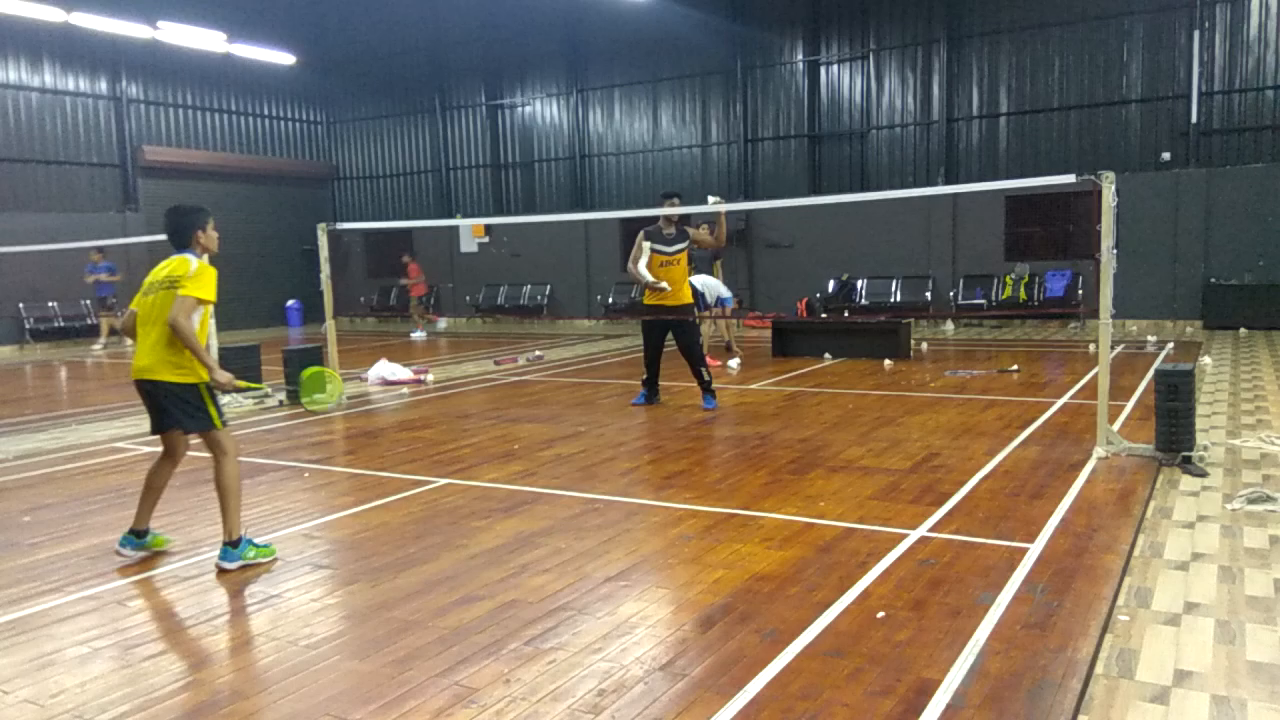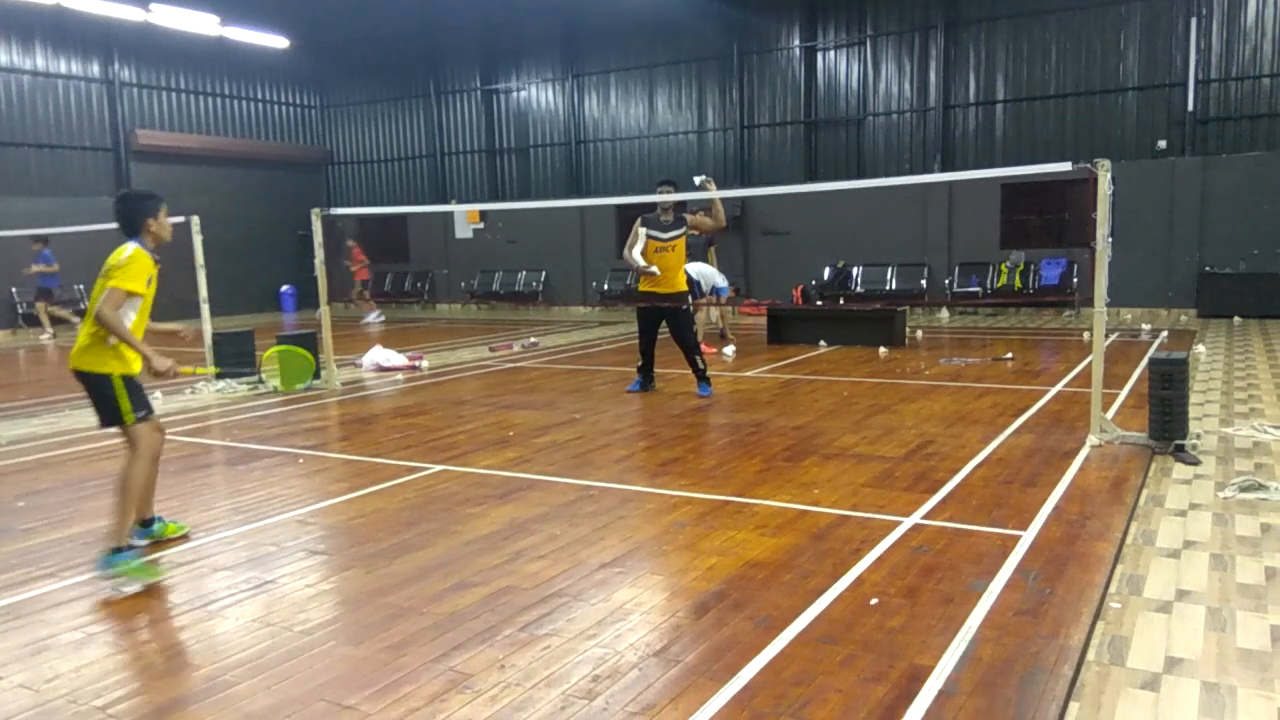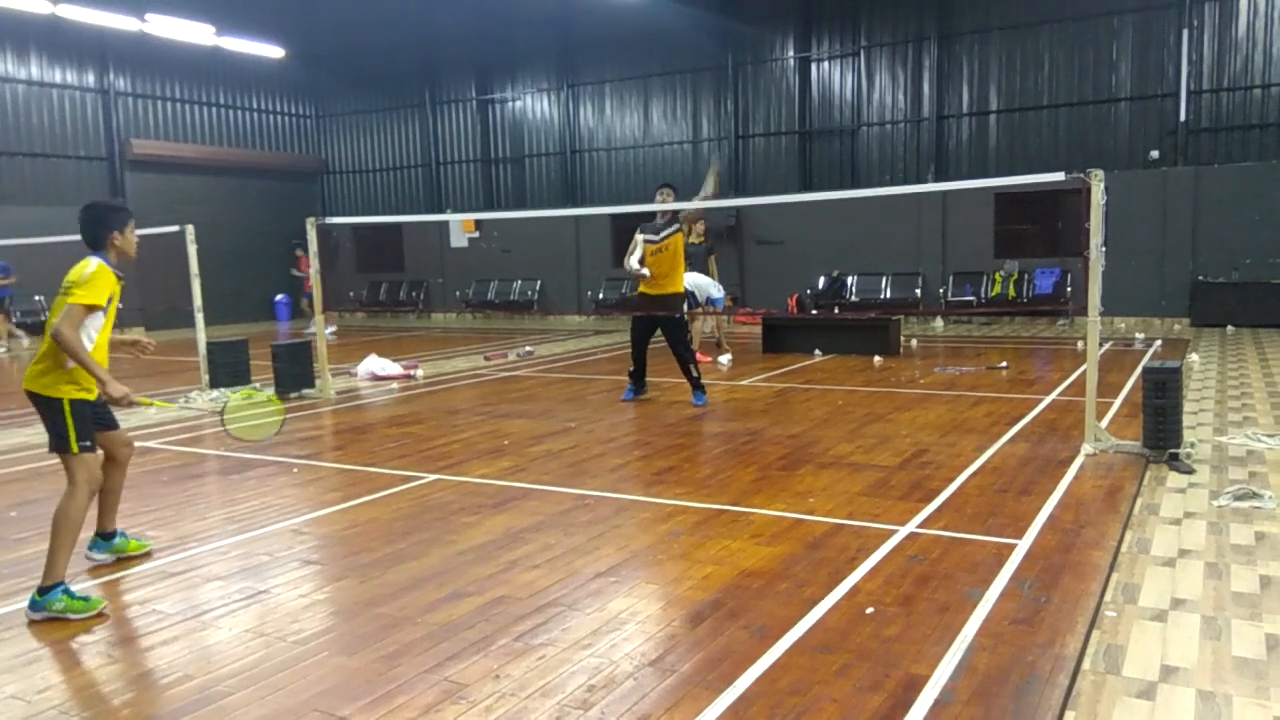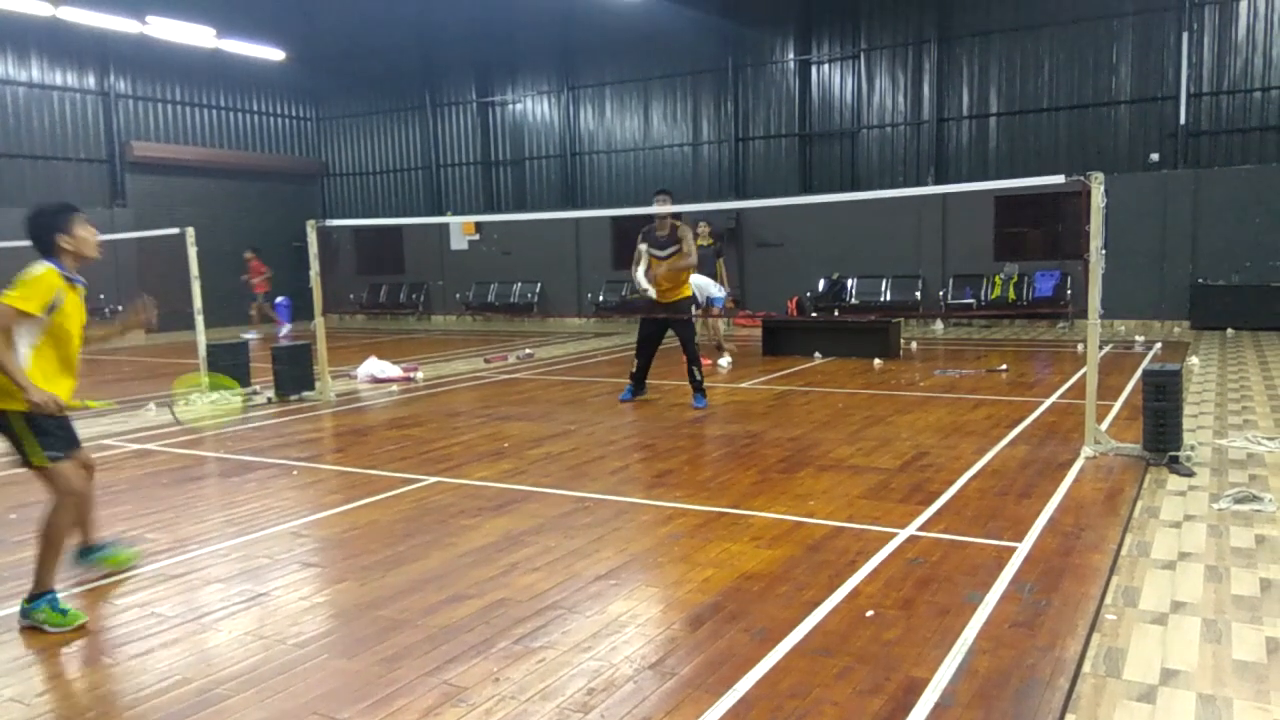
dt=0.4s
person 1, frame 1
left shoulder: (159, 271)
right shoulder: (199, 271)
left elbow: (128, 325)
right elbow: (180, 323)
right wrist: (212, 368)
left hip: (146, 373)
right hip: (180, 375)
left knee: (173, 451)
right knee: (225, 451)
left ankle: (136, 536)
right ankle: (234, 546)
person 1, frame 2
left shoulder: (131, 256)
right shoulder: (136, 259)
right elbow: (105, 312)
left wrist: (162, 329)
right wrist: (150, 355)
left hip: (114, 363)
right hip: (106, 366)
left knee: (153, 438)
right knee: (145, 445)
left ankle: (145, 522)
right ankle: (119, 551)
person 1, frame 3
left shoulder: (96, 272)
right shoulder: (97, 274)
right elbow: (62, 329)
left wrist: (123, 339)
right wrist: (107, 379)
left hip: (76, 385)
right hip: (61, 387)
left knee: (120, 448)
right knee: (86, 479)
left ankle: (106, 538)
right ankle: (50, 592)
person 1, frame 4
left shoulder: (74, 285)
right shoulder: (40, 280)
left elbow: (77, 339)
left wrist: (126, 325)
left hip: (44, 403)
left knee: (83, 467)
right knee: (72, 487)
left ankle: (90, 548)
right ankle: (39, 597)
person 2, frame 1
left shoulder: (687, 233)
right shoulder: (646, 234)
left elbow: (718, 242)
right elbow: (632, 265)
left wrist: (721, 215)
right wrist: (646, 281)
left hip: (682, 304)
right hip: (654, 305)
left knee: (694, 352)
right knee: (651, 353)
left ankle: (708, 393)
right ankle: (650, 391)
person 2, frame 2
left shoulder: (685, 221)
right shoulder: (643, 222)
left elbow: (719, 223)
right elbow: (628, 251)
left wrist: (712, 193)
right wrist: (638, 266)
left hip: (677, 292)
right hip: (648, 293)
left knee: (687, 340)
right knee: (646, 341)
left ankle: (703, 380)
right ankle: (645, 378)
person 2, frame 3
left shoulder: (681, 220)
right shoulder: (643, 229)
left elbow: (705, 197)
right elbow: (629, 258)
left wrist: (712, 174)
right wrist: (634, 269)
left hip: (672, 296)
right hip: (646, 296)
left knee: (681, 347)
right knee: (638, 345)
left ankle: (698, 389)
right ankle: (636, 385)
person 2, frame 4
left shoulder: (681, 231)
right shoulder: (645, 235)
left elbow: (693, 260)
right elbow: (638, 265)
left wrist: (667, 268)
right wrist: (641, 282)
left hip: (680, 300)
right hip: (656, 300)
left knee: (690, 346)
right knee: (644, 345)
left ankle: (699, 392)
right ankle: (636, 386)
